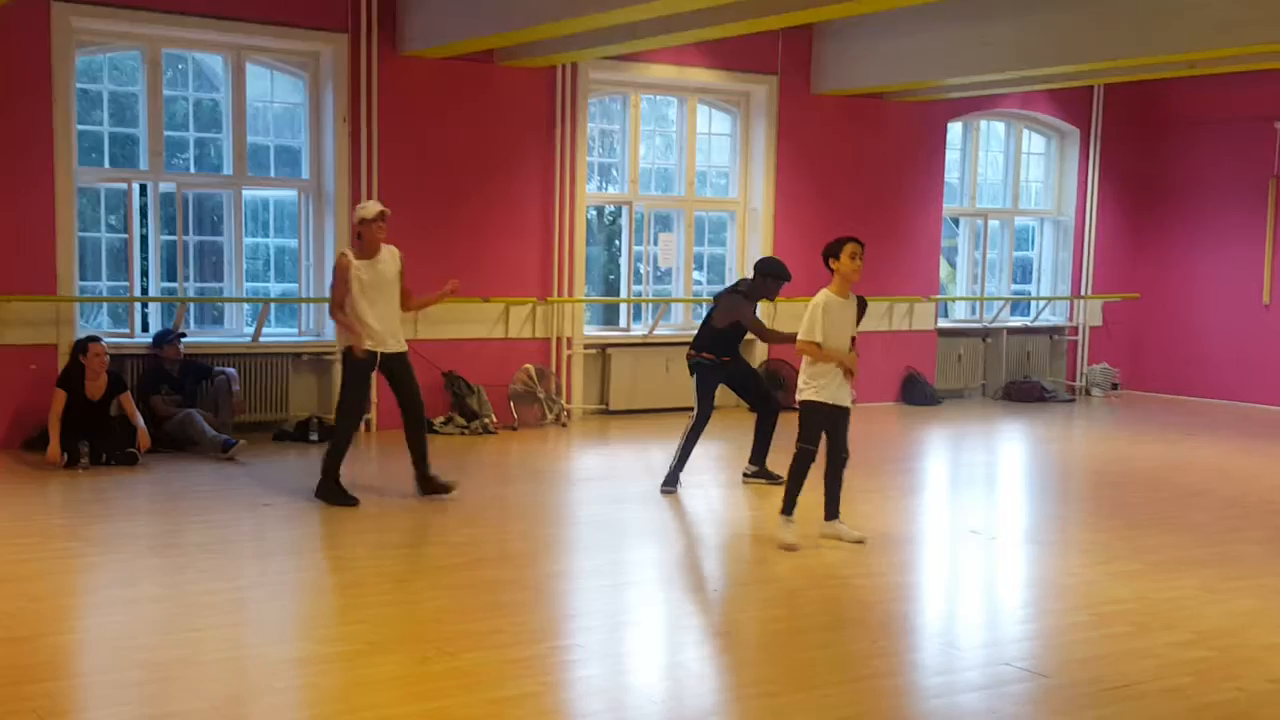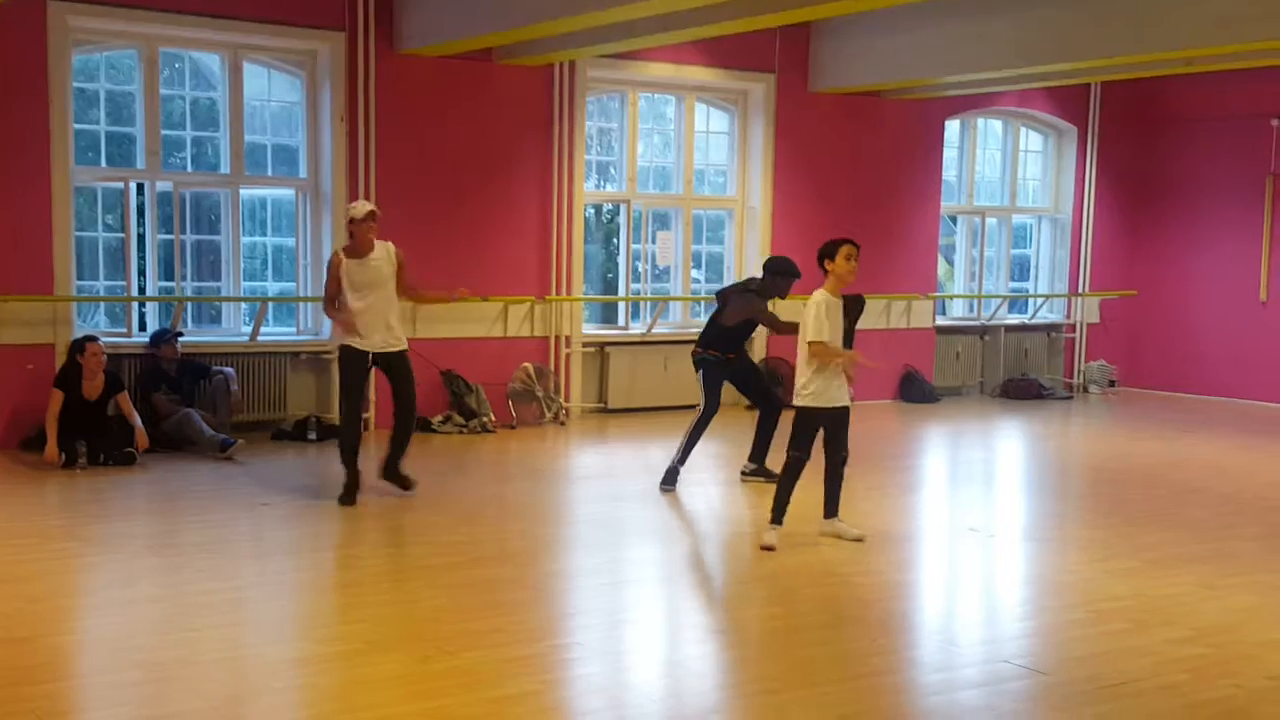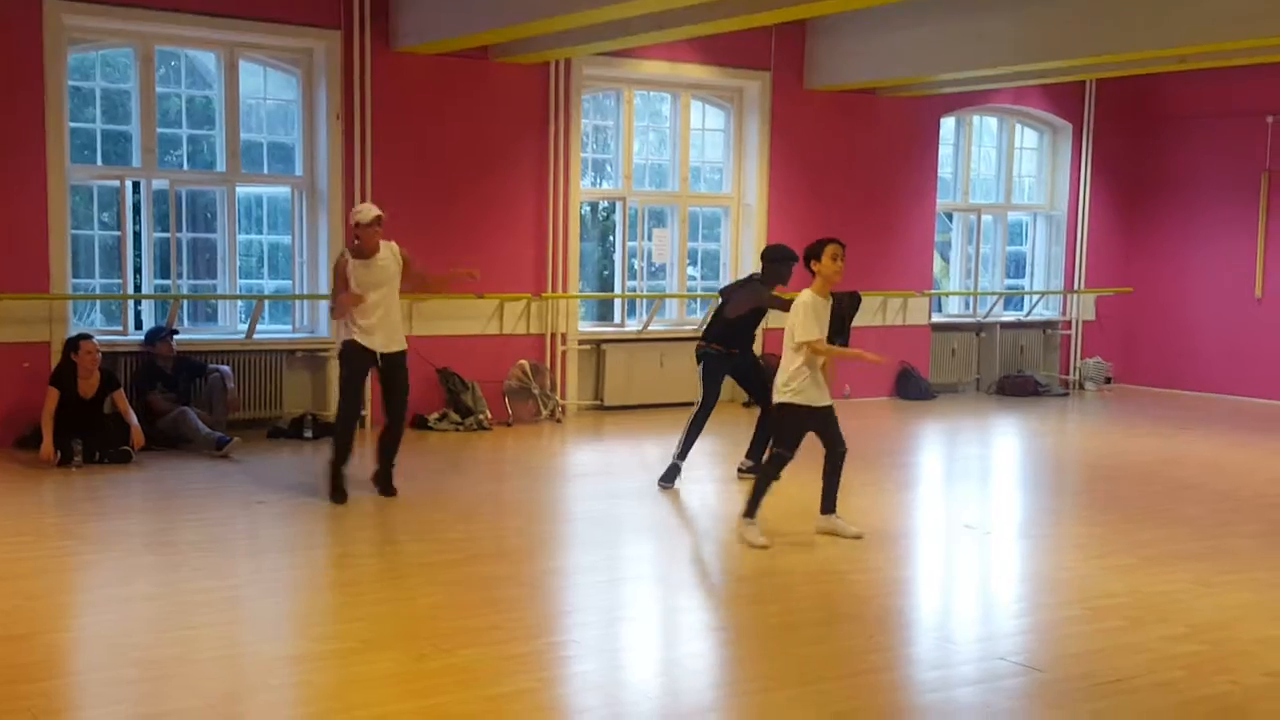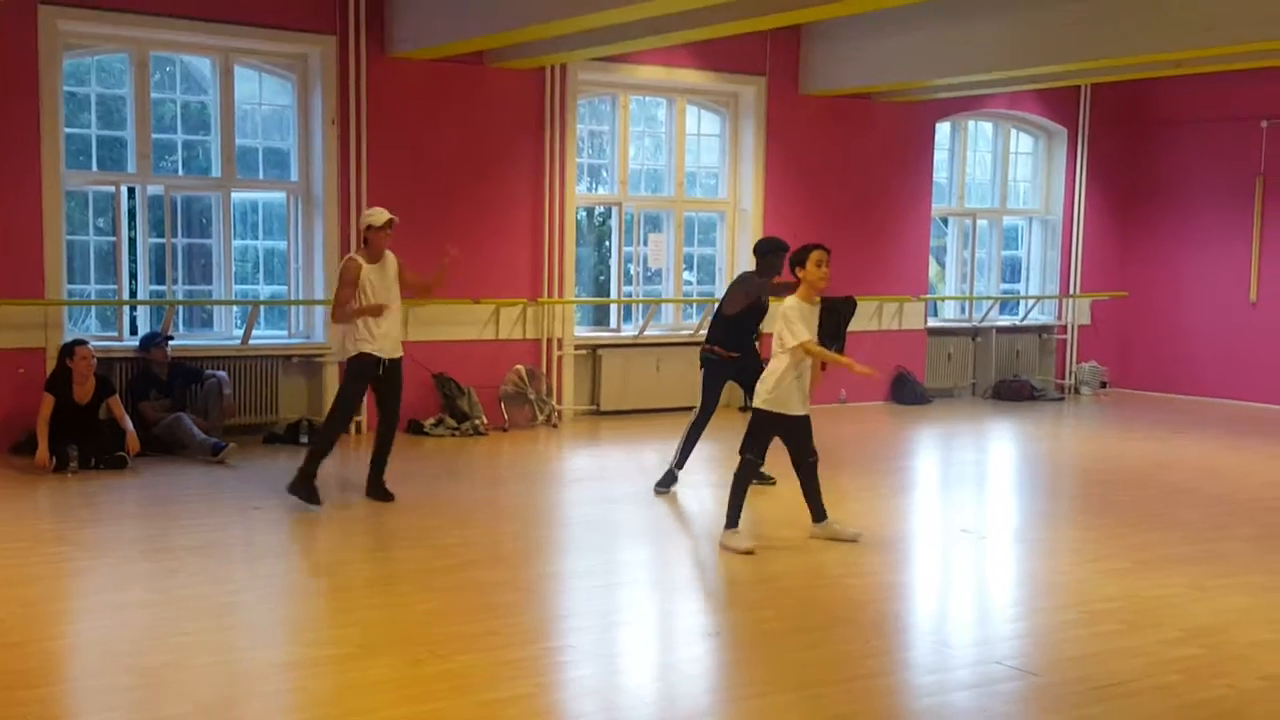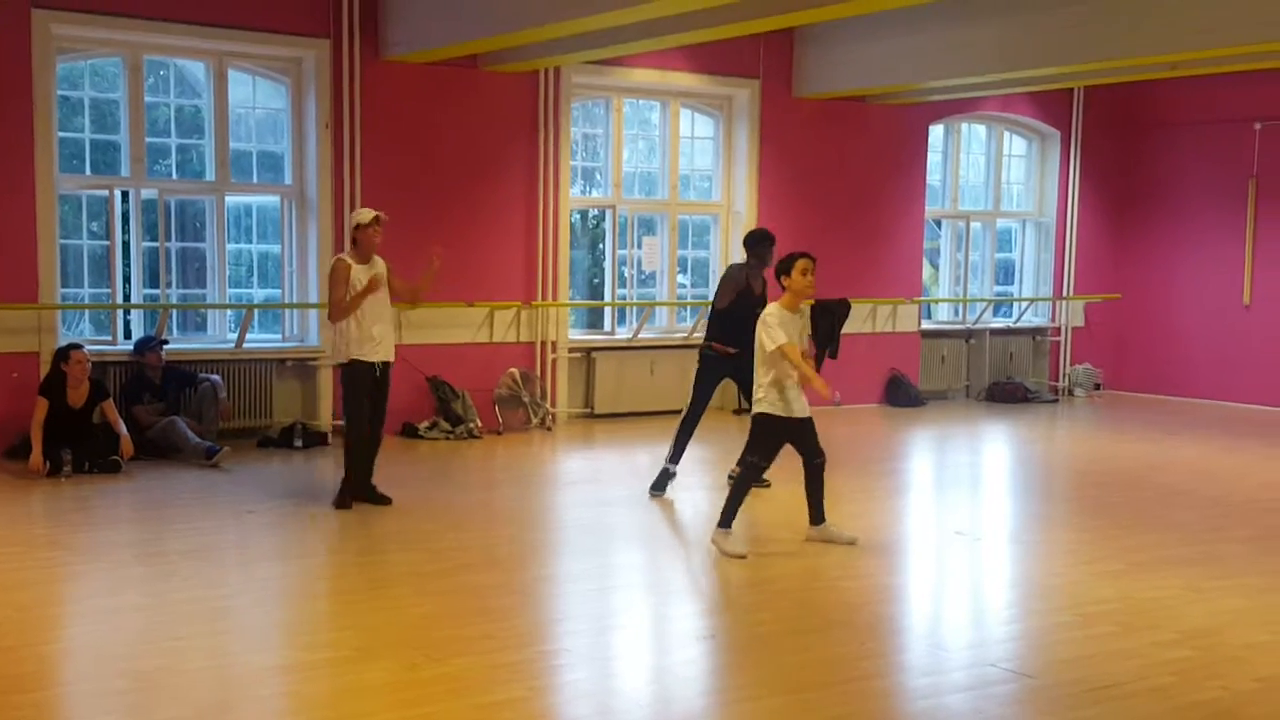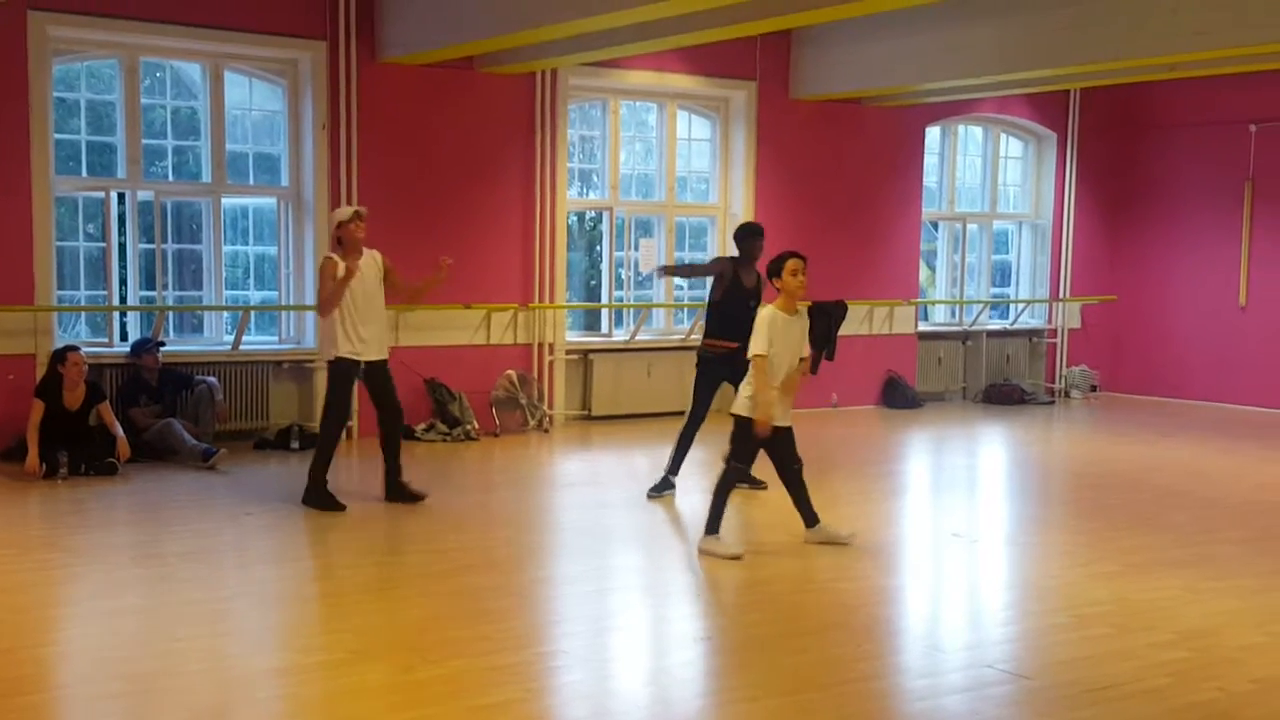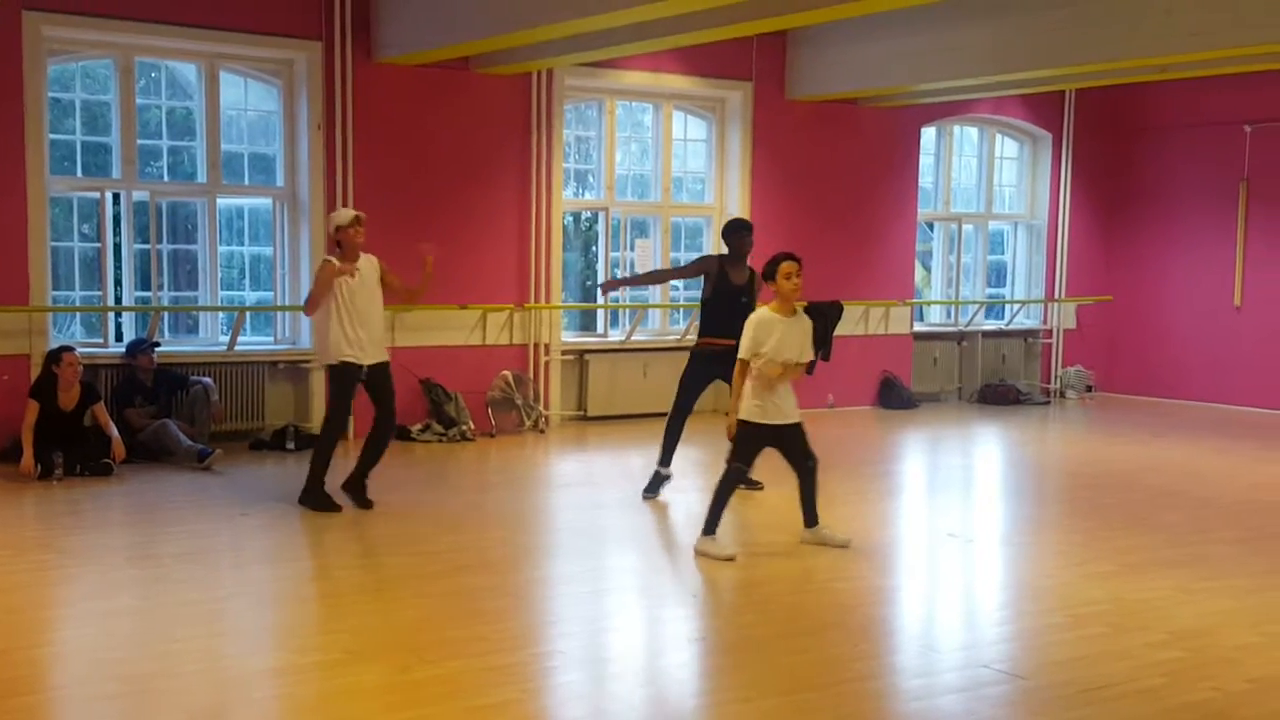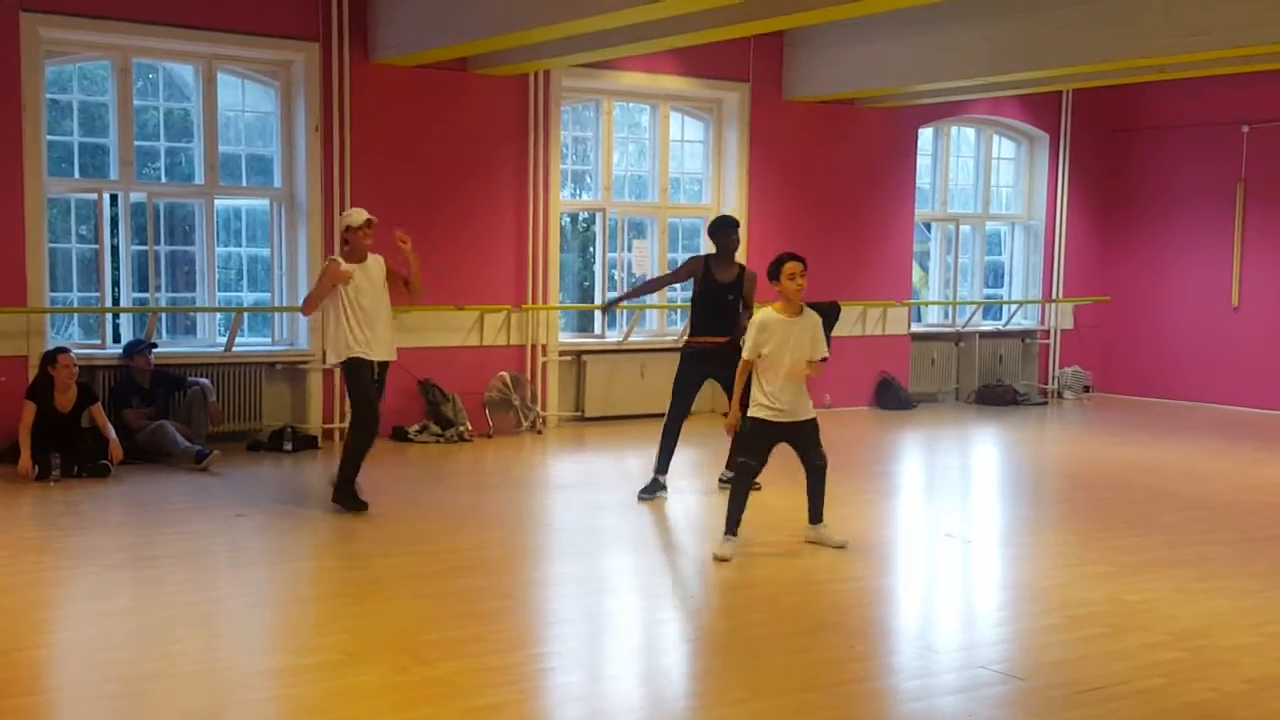
dt=0.2s
person 1, frame 1
left shoulder: (853, 301)
right shoulder: (821, 302)
right elbow: (805, 346)
left wrist: (852, 359)
right wrist: (842, 358)
left hip: (840, 393)
right hip: (814, 390)
left knee: (838, 455)
right knee: (807, 451)
left ankle: (831, 521)
right ankle: (786, 519)
person 1, frame 2
left shoulder: (839, 301)
right shoulder: (819, 301)
right elbow: (816, 348)
left wrist: (845, 364)
right wrist: (850, 356)
left hip: (837, 394)
right hip: (812, 395)
left knee: (838, 456)
right knee: (797, 458)
left ankle: (830, 519)
right ankle: (774, 526)
person 1, frame 3
left shoulder: (827, 301)
right shoulder: (805, 302)
right elbow: (815, 347)
left wrist: (826, 368)
right wrist: (856, 354)
left hip: (818, 393)
right hip: (794, 393)
left knee: (837, 449)
right knee: (780, 455)
left ankle: (828, 516)
right ankle: (748, 520)
person 1, frame 4
left shoulder: (815, 306)
right shoulder: (791, 307)
right elbow: (808, 348)
left wrist: (814, 376)
right wrist: (848, 363)
left hip: (797, 401)
right hip: (773, 399)
left knee: (807, 460)
right knee: (751, 461)
left ankle: (820, 522)
right ankle: (730, 529)
person 1, frame 5
left shoulder: (801, 315)
right shoulder: (772, 315)
right elbow: (787, 352)
left wrist: (810, 376)
right wrist: (814, 378)
left hip: (797, 405)
right hip: (771, 404)
left knee: (816, 460)
right knee: (754, 465)
left ankle: (818, 525)
right ankle: (723, 530)
person 1, frame 6
left shoulder: (802, 319)
right shoulder: (766, 317)
left elbow: (804, 360)
right elbow: (759, 362)
left wrist: (794, 380)
right wrist: (763, 405)
left hip: (781, 412)
right hip: (752, 408)
left knee: (792, 469)
right knee: (735, 469)
left ankle: (813, 527)
right ankle: (710, 536)
person 1, frame 7
left shoulder: (804, 322)
right shoulder: (758, 320)
left elbow: (801, 366)
right elbow: (741, 367)
left wrist: (782, 370)
right wrist: (733, 411)
left hip: (786, 413)
right hip: (753, 413)
left knee: (807, 464)
right knee: (735, 472)
left ankle: (812, 528)
right ankle: (707, 537)
person 1, frame 8
left shoulder: (813, 320)
right shoulder: (762, 320)
left elbow: (817, 363)
right elbow: (745, 364)
left wrist: (807, 371)
right wrist: (734, 408)
left hip: (800, 411)
right hip: (764, 410)
left knee: (817, 463)
right knee: (746, 469)
left ankle: (815, 526)
right ankle: (729, 536)
person 2, frame 1
left shoulder: (395, 256)
right shoulder: (346, 262)
right elbow: (335, 309)
left wrist: (442, 294)
right wrist: (352, 331)
left hip: (394, 344)
right hip: (359, 346)
left knee: (415, 408)
right knee: (350, 413)
left ankle: (423, 476)
right ankle: (329, 481)
person 2, frame 2
left shoulder: (392, 253)
right shoulder: (339, 261)
left elbow: (411, 293)
right elbow: (329, 303)
left wrist: (451, 297)
right wrist: (339, 316)
left hip: (392, 342)
right hip: (354, 345)
left knee: (407, 407)
right knee: (351, 412)
left ankle: (392, 466)
right ankle: (351, 479)
person 2, frame 3
left shoulder: (397, 253)
right shoulder: (345, 262)
left elbow: (422, 283)
right elbow: (335, 311)
left wrist: (459, 274)
right wrist: (340, 305)
left hip: (393, 343)
right hip: (357, 342)
left knee: (398, 411)
right knee: (349, 408)
left ankle: (385, 472)
right ankle: (337, 473)
person 2, frame 4
left shoulder: (393, 261)
right shoulder: (353, 266)
left elbow: (421, 290)
right elbow: (337, 315)
left wrist: (445, 268)
right wrist: (363, 311)
left hip: (391, 351)
right hip: (362, 350)
left knee: (389, 418)
right knee: (342, 413)
left ankle: (376, 480)
right ankle: (306, 476)
person 2, frame 5
left shoulder: (381, 265)
right shoulder: (342, 266)
left elbow: (409, 298)
right elbow: (334, 315)
left wrist: (432, 273)
right wrist: (364, 293)
left hip: (382, 354)
right hip: (355, 355)
left knee: (375, 421)
right knee: (358, 420)
left ankle: (363, 484)
right ankle: (349, 486)
person 2, frame 6
left shoulder: (378, 260)
right shoulder: (331, 264)
left elbow: (410, 294)
right elbow: (323, 310)
left wrist: (437, 277)
right wrist: (346, 278)
left hip: (375, 352)
right hip: (344, 352)
left knee: (393, 415)
right knee: (336, 420)
left ankle: (393, 483)
right ankle: (316, 488)
person 2, frame 7
left shoulder: (374, 264)
right shoulder: (329, 267)
left elbow: (408, 296)
right elbow: (309, 309)
left wrist: (426, 274)
right wrist: (333, 276)
left hip: (376, 354)
right hip: (344, 356)
left knee: (386, 419)
right knee: (337, 422)
left ankle: (357, 481)
right ankle: (313, 489)
person 2, frame 8
left shoulder: (380, 264)
right shoulder: (335, 266)
left elbow: (414, 291)
right elbow: (307, 309)
left wrist: (410, 256)
right wrist: (330, 282)
left hip: (381, 353)
right hip: (353, 353)
left knee: (369, 422)
right knee: (365, 417)
left ankle: (345, 487)
right ankle: (343, 485)
person 3, frame 1
left shoulder: (747, 288)
right shoulder: (738, 302)
left elbow: (717, 298)
right elbow: (765, 336)
left hip: (731, 358)
right hip: (705, 361)
left knee: (770, 406)
right knee: (702, 413)
left ankle: (755, 467)
right ankle: (675, 471)
person 3, frame 2
left shoulder: (754, 286)
right shoulder: (750, 301)
left elbow: (721, 295)
right elbow: (780, 328)
left hip: (735, 356)
right hip: (710, 357)
left knee: (773, 405)
right knee: (708, 408)
left ankle: (754, 466)
right ankle: (675, 467)
person 3, frame 3
left shoulder: (758, 283)
right shoulder: (755, 291)
left elbow: (725, 293)
right elbow: (789, 306)
left wrist: (738, 317)
left hip: (740, 352)
right hip: (713, 352)
left knee: (772, 402)
right knee: (706, 404)
left ankle: (751, 463)
right ankle: (676, 464)
person 3, frame 4
left shoulder: (761, 285)
right shoulder: (748, 282)
right elbow: (775, 289)
left wrist: (751, 329)
left hip: (745, 356)
right hip: (717, 356)
right knee: (705, 410)
right ankle: (673, 470)
person 3, frame 5
left shoulder: (762, 282)
right shoulder: (736, 273)
right wrist: (756, 268)
left hip: (744, 355)
right hip: (715, 353)
right knee: (695, 409)
left ankle: (742, 470)
right ankle: (669, 469)
person 3, frame 6
left shoulder: (759, 280)
right shoulder: (725, 267)
right elbow: (699, 270)
right wrist: (673, 269)
left hip: (742, 354)
right hip: (713, 353)
right knee: (696, 415)
left ankle: (739, 471)
right ankle: (670, 476)
person 3, frame 7
left shoulder: (755, 279)
right shoulder: (711, 265)
right elbow: (669, 274)
right wrist: (623, 281)
left hip: (737, 353)
right hip: (706, 351)
right knee: (680, 410)
right ankle: (662, 470)
person 3, frame 8
left shoulder: (747, 276)
right shoulder: (699, 265)
right elbow: (661, 282)
left wrist: (745, 319)
right wrist: (621, 298)
left hip: (730, 351)
right hip: (697, 350)
right knee: (677, 413)
right ankle: (659, 477)
